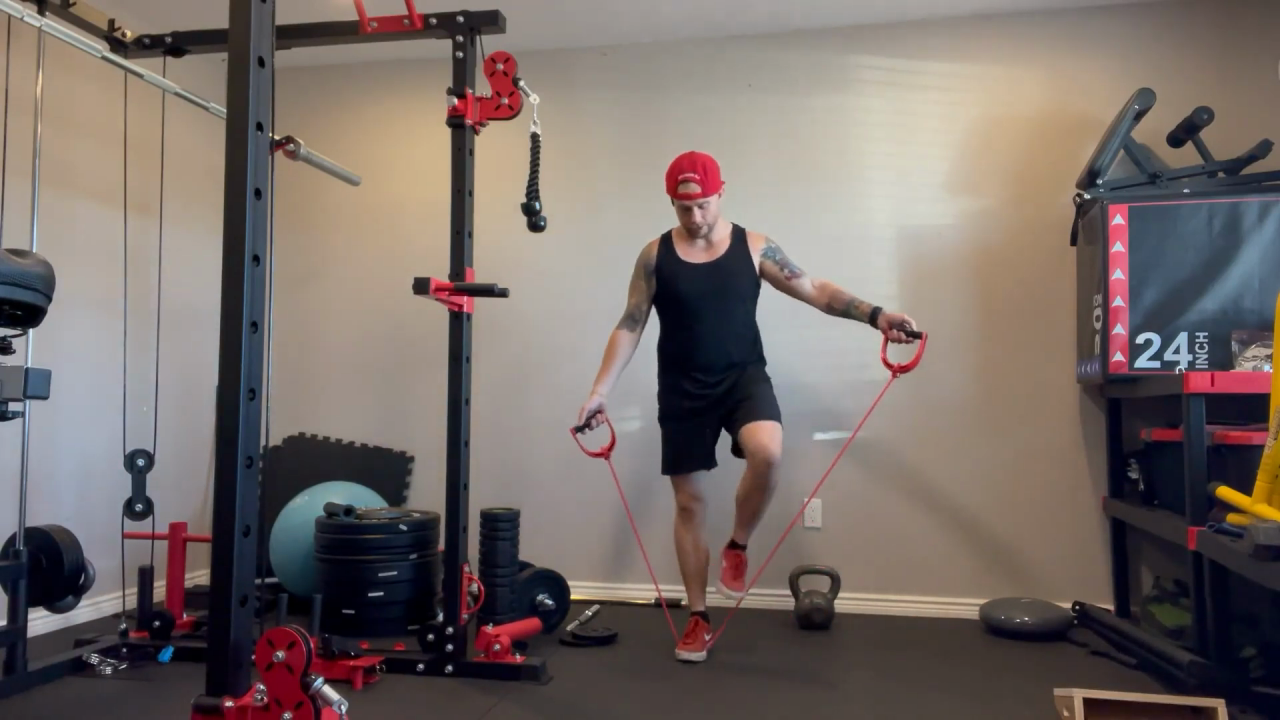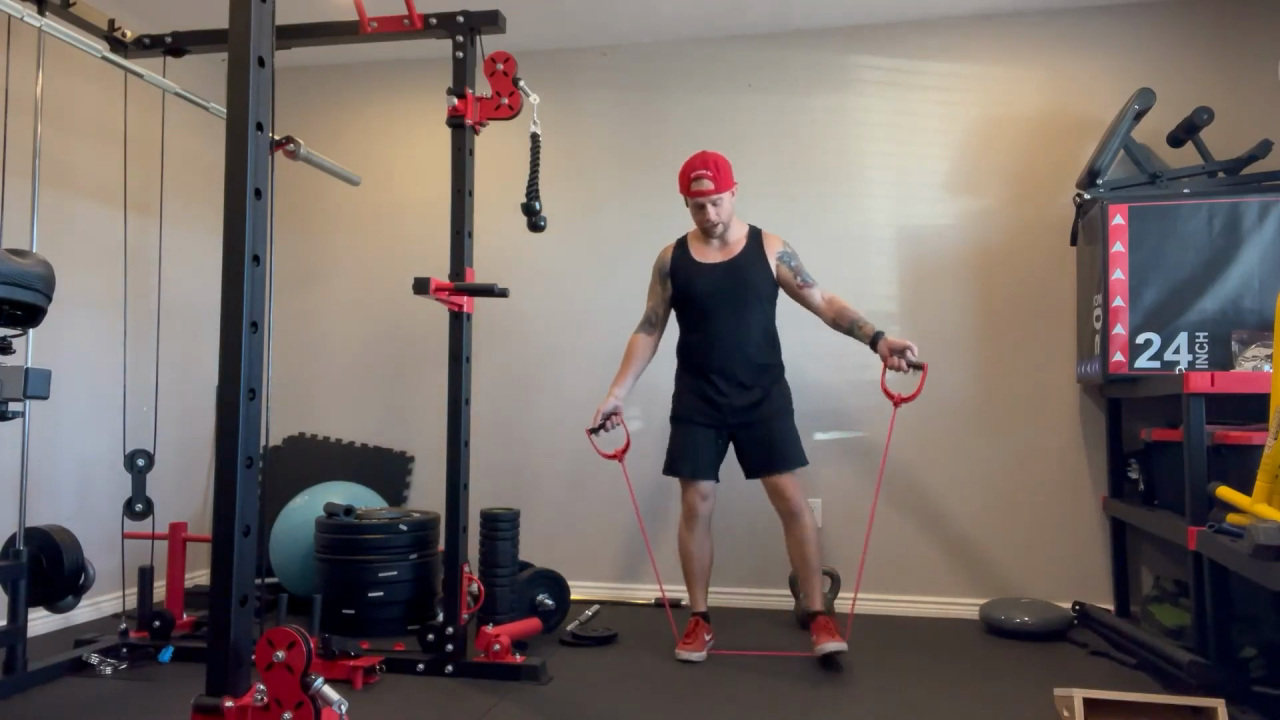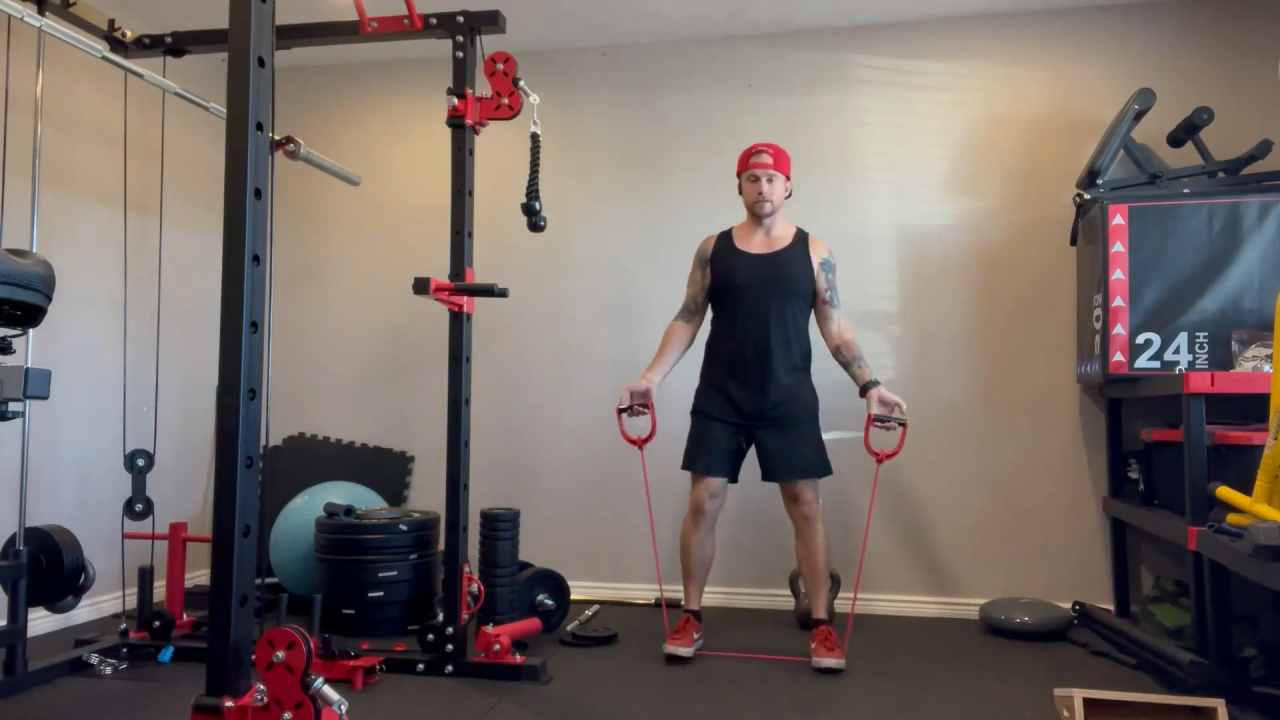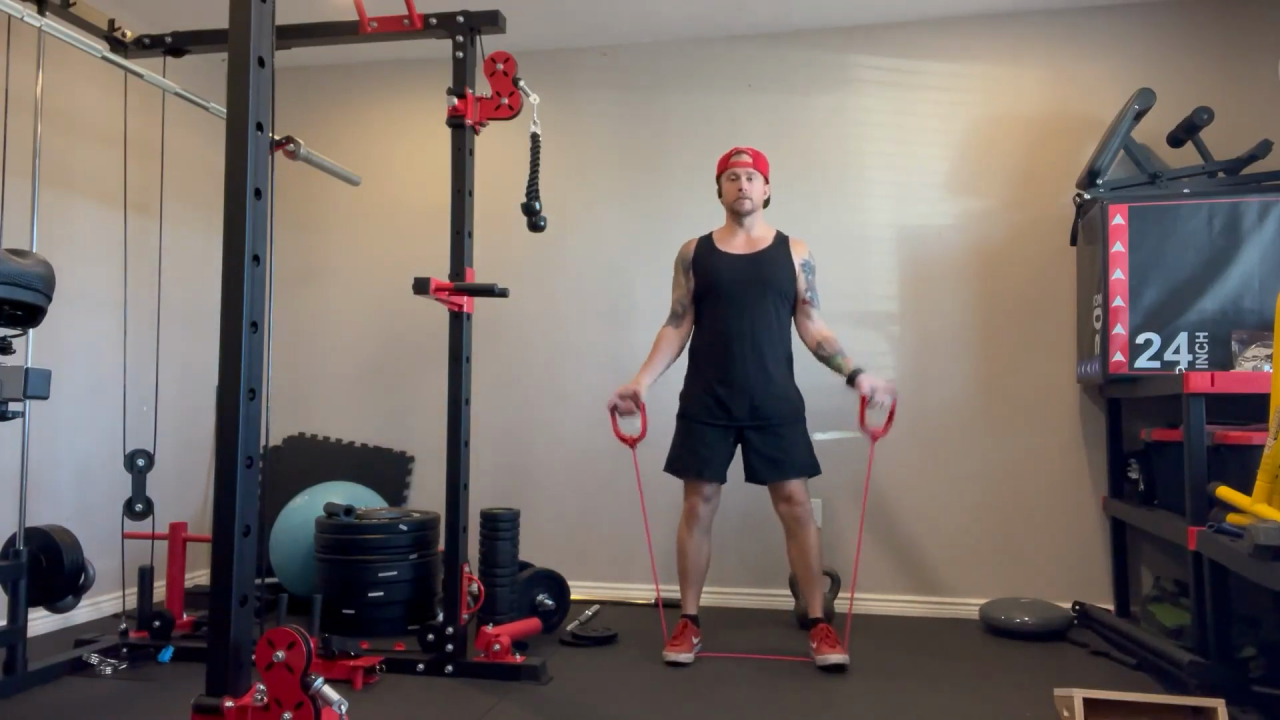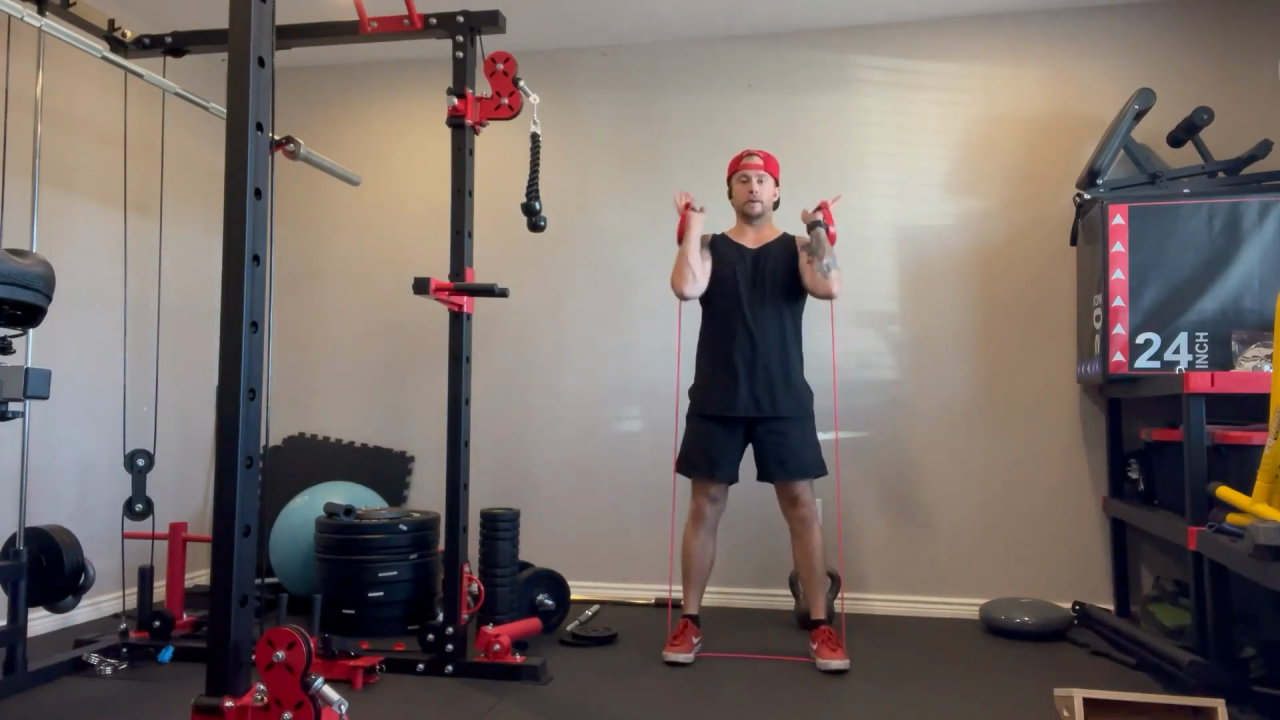
dt=0.4s
person 1, frame 1
left shoulder: (753, 246)
right shoulder: (655, 255)
left elbow: (813, 289)
right elbow: (629, 327)
left wrist: (875, 314)
right wrist: (599, 392)
left hip: (744, 377)
right hip: (683, 392)
left knee: (767, 453)
right knee: (689, 501)
left ankle: (738, 546)
right ankle: (698, 619)
person 1, frame 2
left shoulder: (770, 248)
right shoulder: (672, 259)
left elbow: (822, 302)
right elbow: (649, 329)
left wrist: (877, 339)
right wrist: (617, 392)
left hip: (763, 396)
right hip: (697, 401)
left knee: (791, 500)
right knee: (695, 506)
left ankle: (818, 617)
right ankle: (699, 621)
person 1, frame 3
left shoulder: (813, 251)
right shoulder: (713, 249)
left elbow: (836, 328)
right elbow: (688, 320)
left wrist: (869, 386)
right wrist: (650, 377)
left hip: (789, 401)
right hip: (720, 399)
left knee: (805, 506)
right knee: (702, 503)
left ankle: (821, 626)
right ankle: (690, 617)
person 1, frame 4
left shoulder: (793, 252)
right shoulder: (693, 253)
left elbow: (812, 327)
right elbow: (677, 327)
left wrist: (854, 374)
right wrist: (641, 380)
left hip: (775, 403)
right hip: (706, 403)
left knee: (796, 507)
right knee: (697, 506)
left ankle: (818, 624)
right ankle: (689, 621)
person 1, frame 5
left shoulder: (797, 247)
right shoulder: (709, 246)
left elbow: (828, 288)
right elbow: (686, 288)
left wrist: (817, 228)
right wrist: (691, 229)
left hip: (784, 401)
right hip: (717, 399)
left knee: (801, 507)
right knee: (705, 507)
left ankle: (821, 627)
right ankle: (690, 621)
